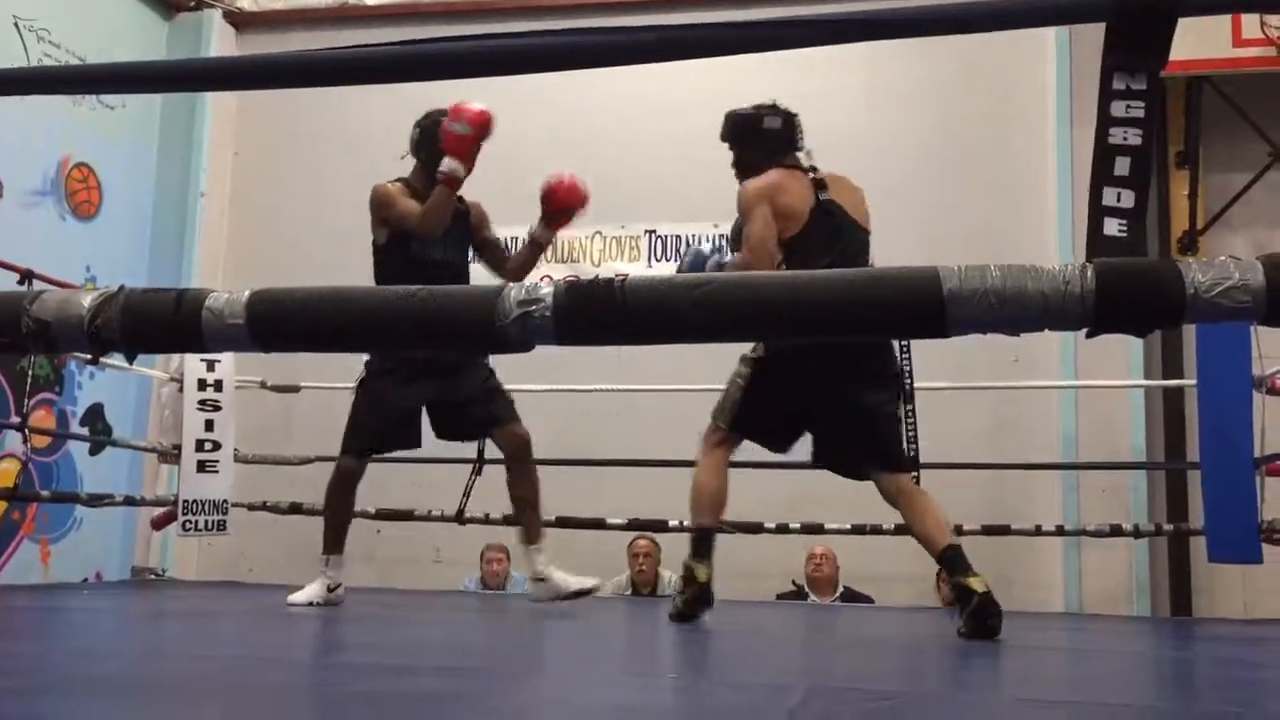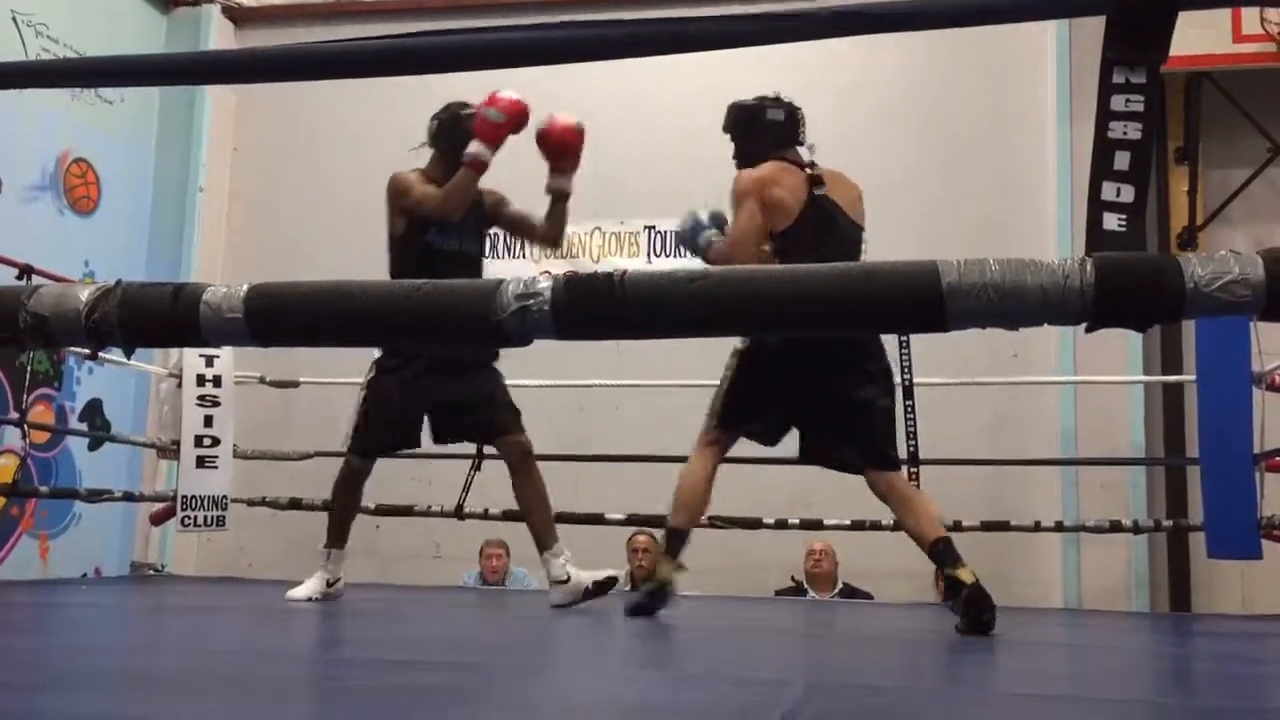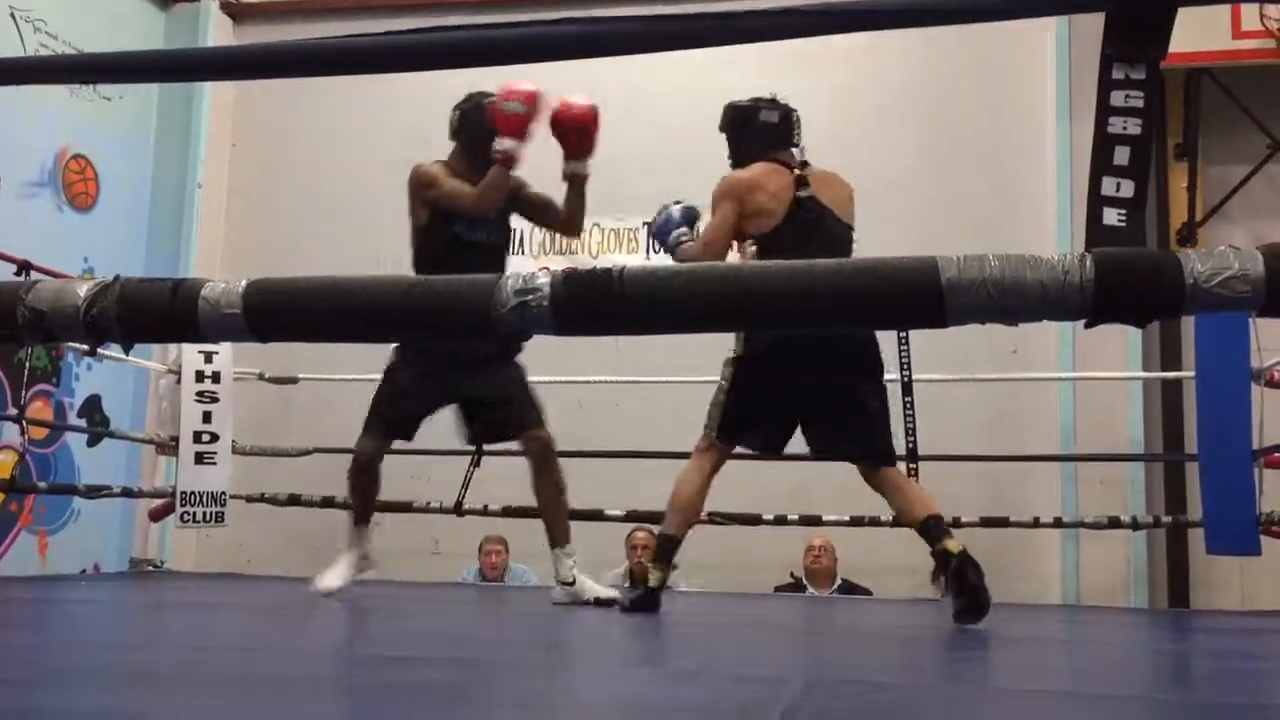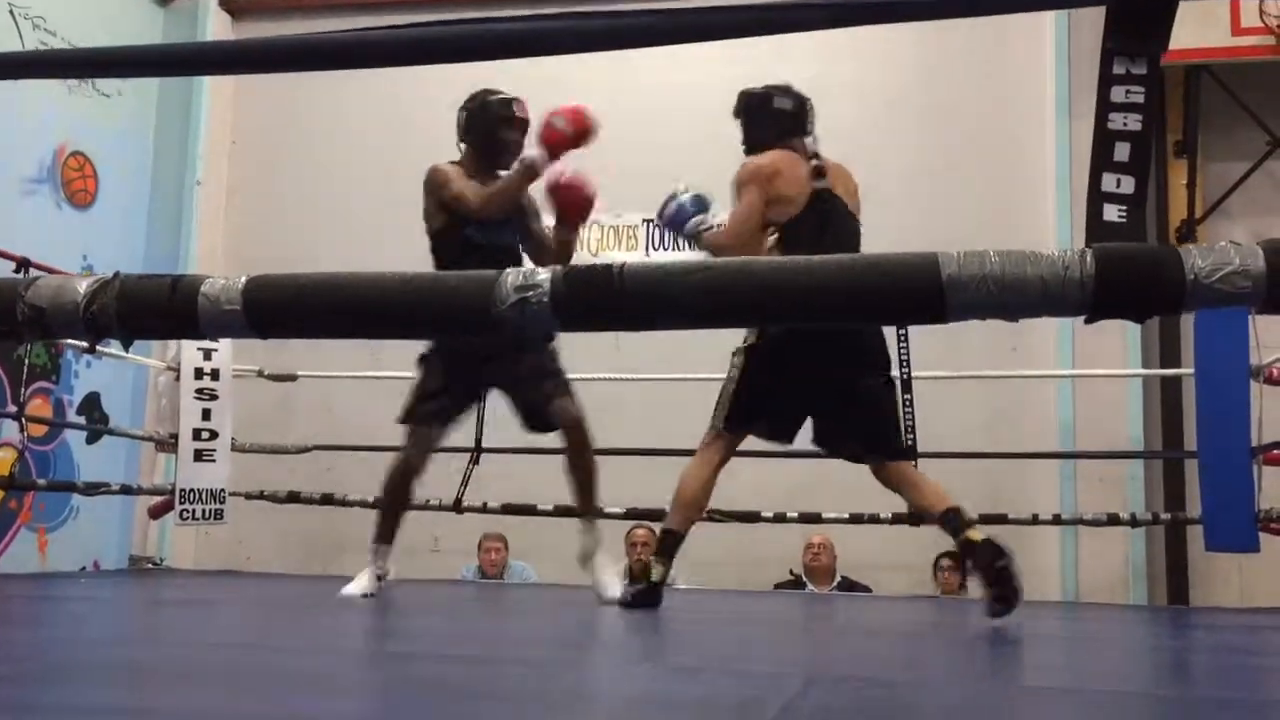
dt=0.1s
person 1, frame 1
left shoulder: (761, 188)
right shoulder: (849, 190)
left elbow: (758, 271)
left wrist: (714, 265)
left hip: (798, 337)
right hip: (866, 338)
left knee: (716, 446)
right knee: (893, 479)
left ankle: (698, 578)
right ankle: (971, 588)
person 1, frame 2
left shoulder: (756, 180)
right shoulder: (847, 188)
left elbow: (739, 262)
left wrist: (702, 238)
left hip: (785, 334)
right hip: (852, 335)
left knee: (710, 448)
right knee: (885, 473)
left ankle: (663, 572)
right ankle: (962, 581)
person 1, frame 3
left shoulder: (741, 183)
right shoulder: (839, 186)
left elbow: (705, 262)
left wrist: (677, 237)
left hip: (778, 334)
right hip: (846, 332)
left knee: (708, 454)
right knee: (881, 467)
left ankle: (655, 576)
right ankle: (951, 556)
person 1, frame 4
left shoulder: (761, 166)
right shoulder: (842, 178)
left elbow: (735, 247)
left wrist: (696, 224)
left hip: (793, 326)
right hip: (856, 326)
left knee: (714, 447)
right knee: (893, 463)
left ankle: (658, 569)
right ankle: (979, 547)
person 2, frame 1
left shoulder: (470, 213)
right shoulder: (387, 196)
left elbow: (511, 270)
right elbow: (427, 224)
left wrist: (545, 231)
right wrist: (455, 164)
left hip: (458, 352)
right hip: (397, 354)
left knee: (517, 441)
right knee: (349, 464)
left ankle: (540, 570)
right ankle: (330, 577)
person 2, frame 2
left shoulder: (485, 199)
right shoulder: (405, 186)
left elbow: (549, 237)
right elbow: (450, 210)
left wrist: (562, 178)
right wrist: (482, 150)
left hip: (469, 352)
right hip: (409, 351)
left knee: (518, 450)
right knee: (356, 464)
left ankle: (561, 573)
right ankle: (330, 571)
person 2, frame 3
left shoulder: (508, 188)
right shoulder: (428, 177)
left elbow: (570, 226)
right elbow: (479, 206)
left wrist: (577, 164)
right wrist: (509, 144)
left hip: (489, 343)
right hip: (430, 341)
left knee: (540, 444)
right knee: (369, 450)
left ankle: (568, 575)
right ankle: (356, 550)
person 2, frame 4
left shoulder: (519, 192)
right shoulder: (446, 178)
left elbow: (555, 258)
right elbow: (485, 207)
left wrist: (570, 221)
right wrist: (540, 158)
left hip: (521, 334)
right hip: (460, 336)
left knee: (572, 424)
right knee: (415, 449)
left ankle: (593, 555)
right ankle: (376, 566)
